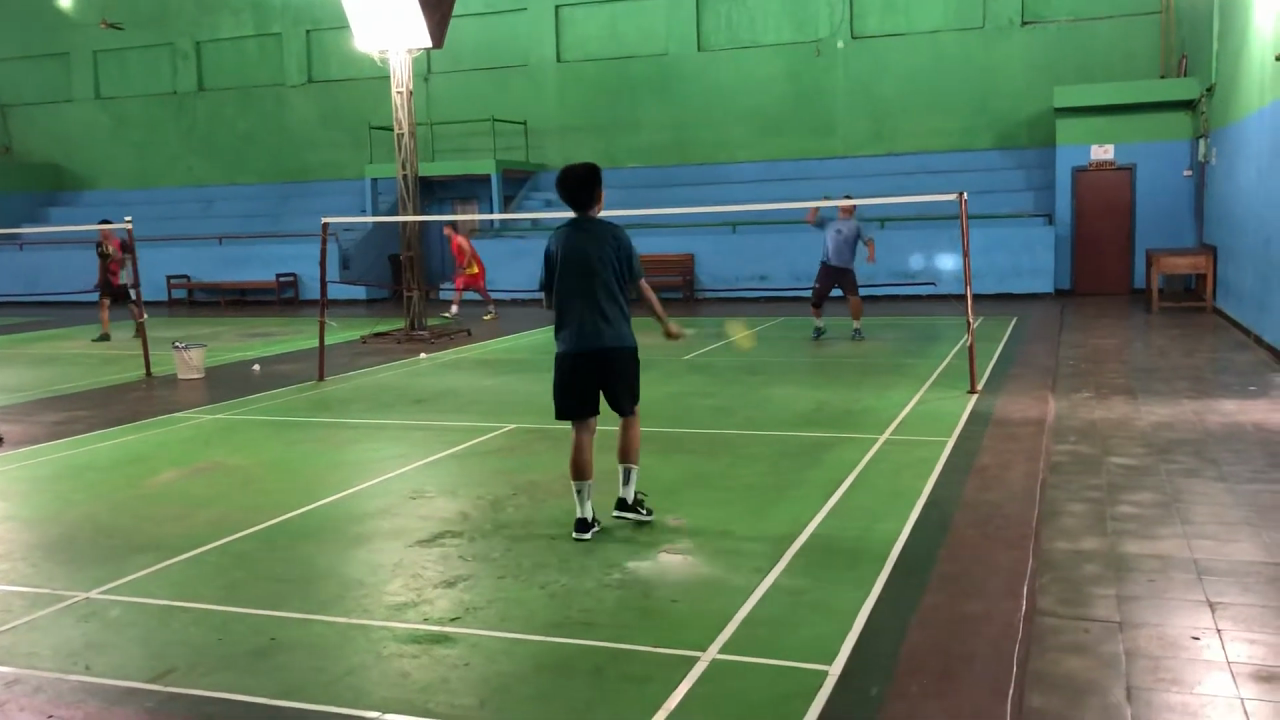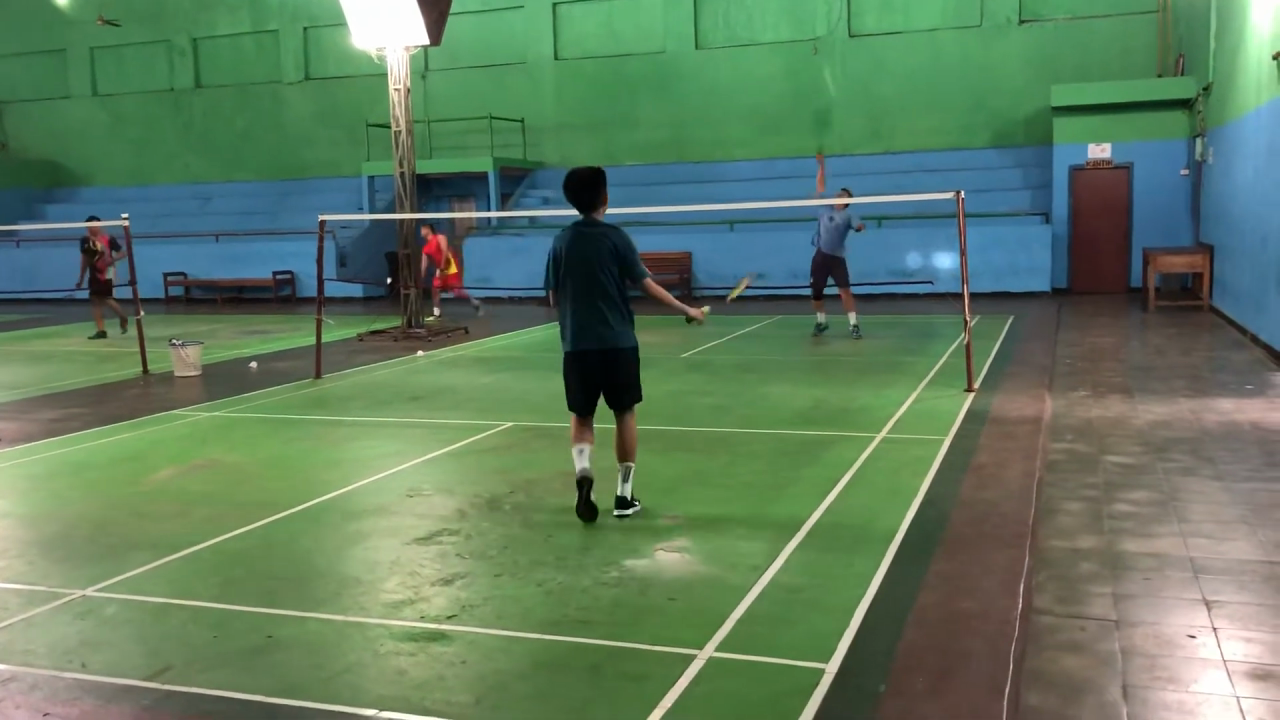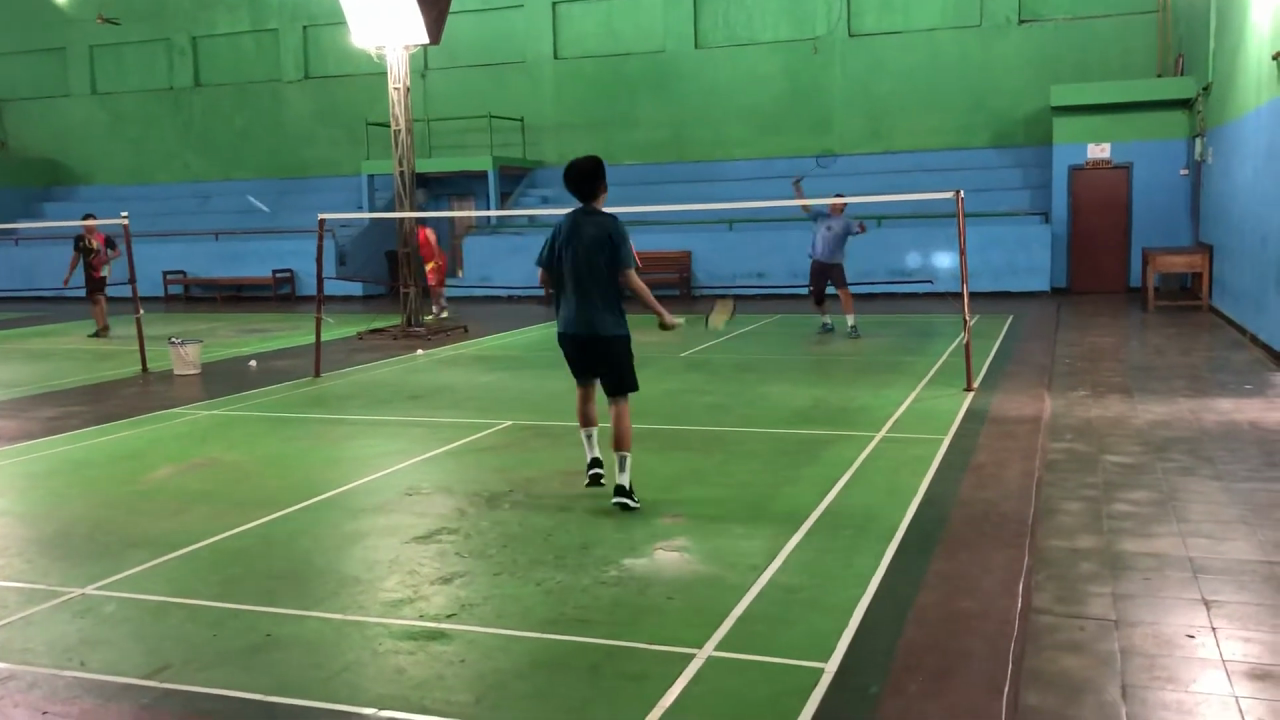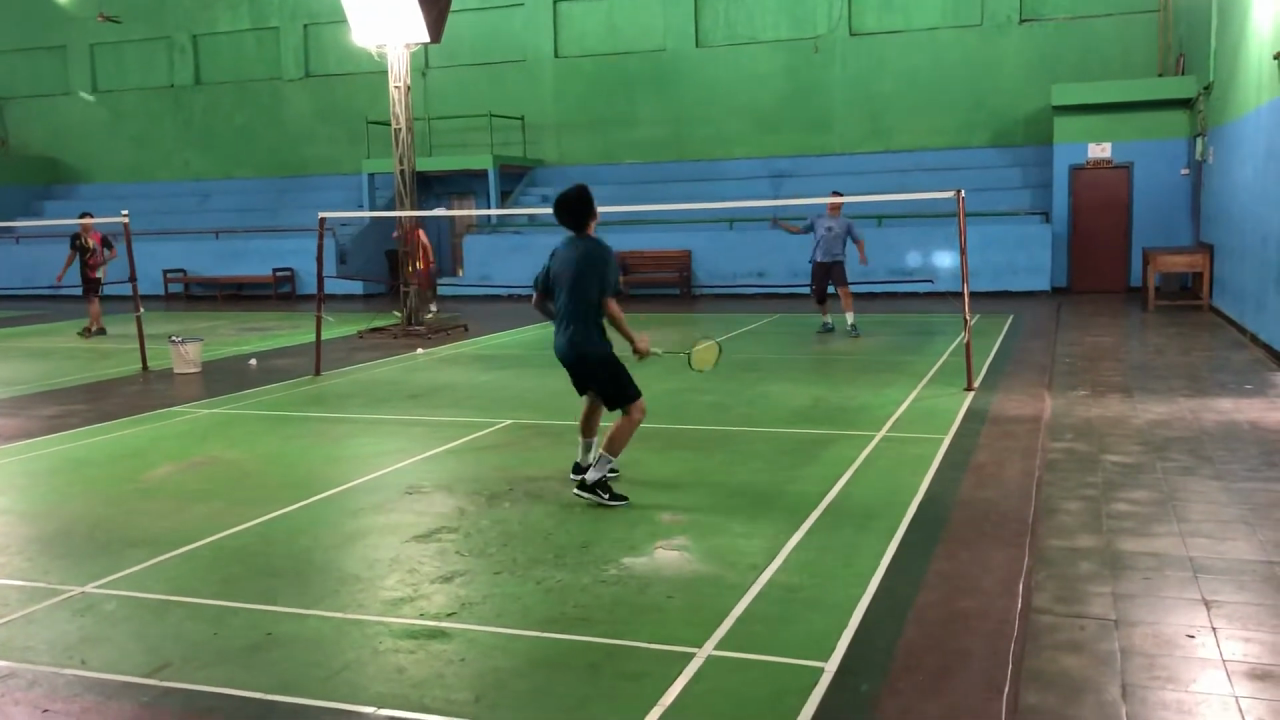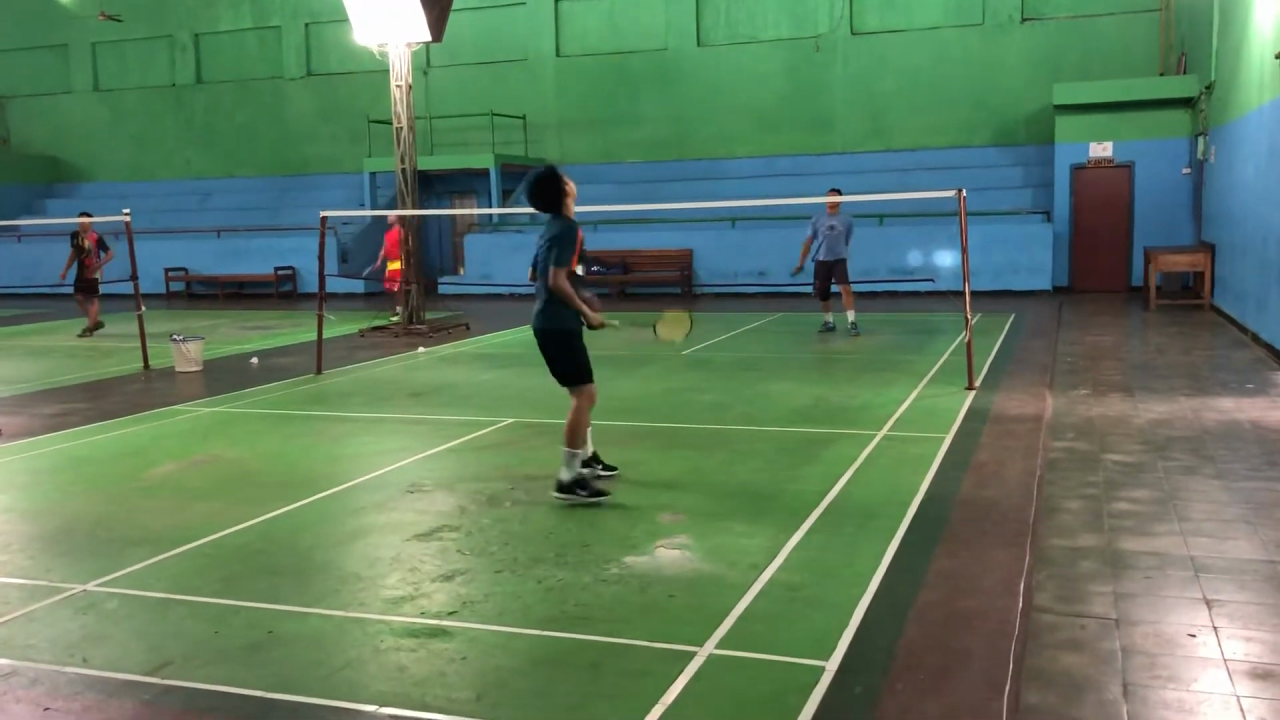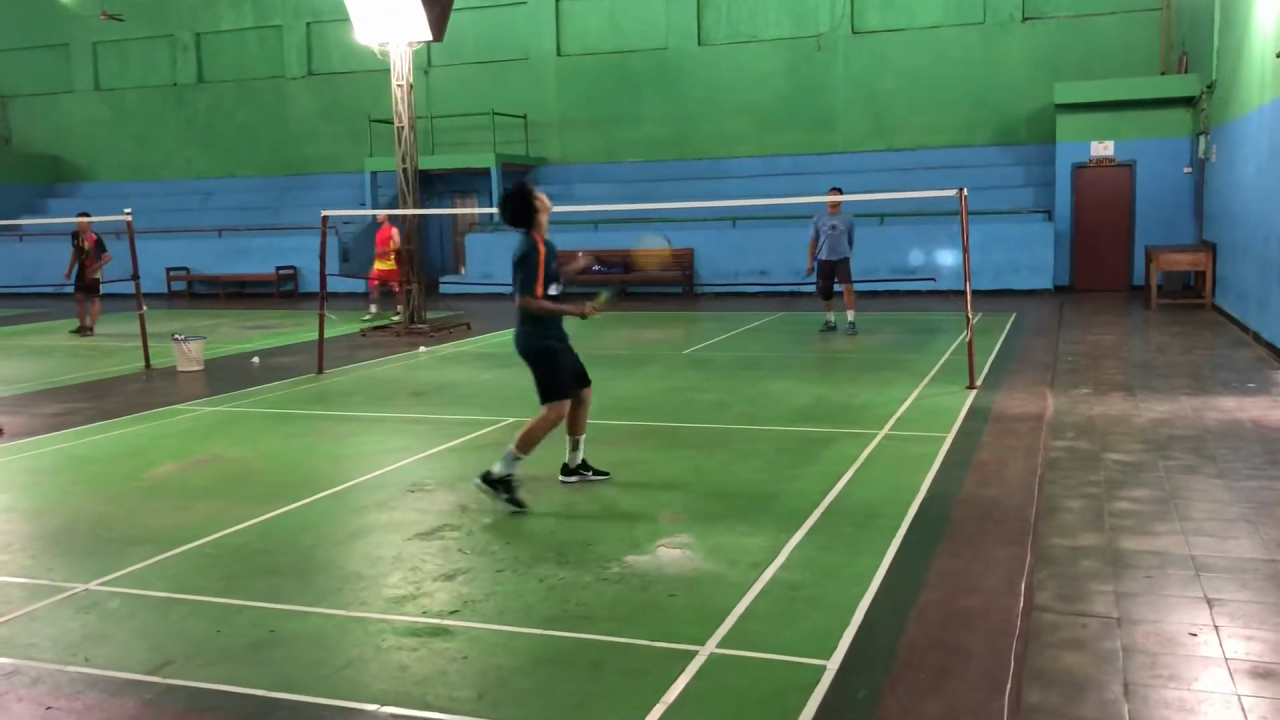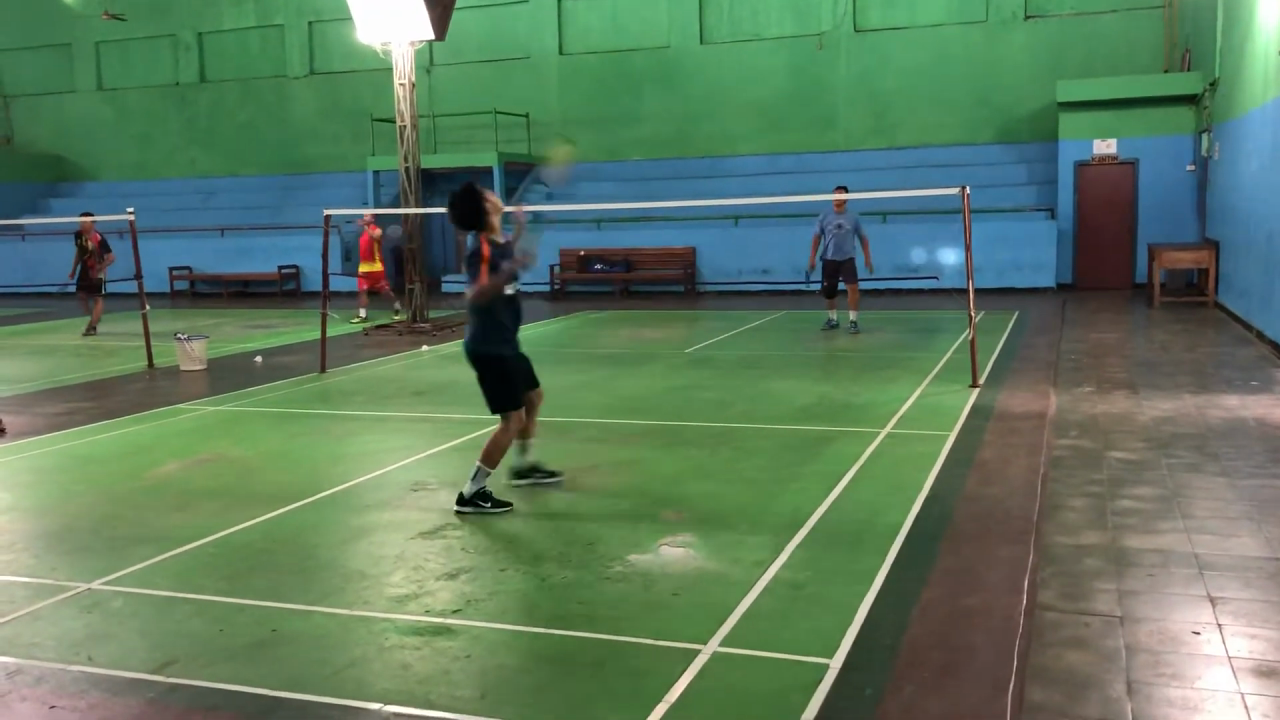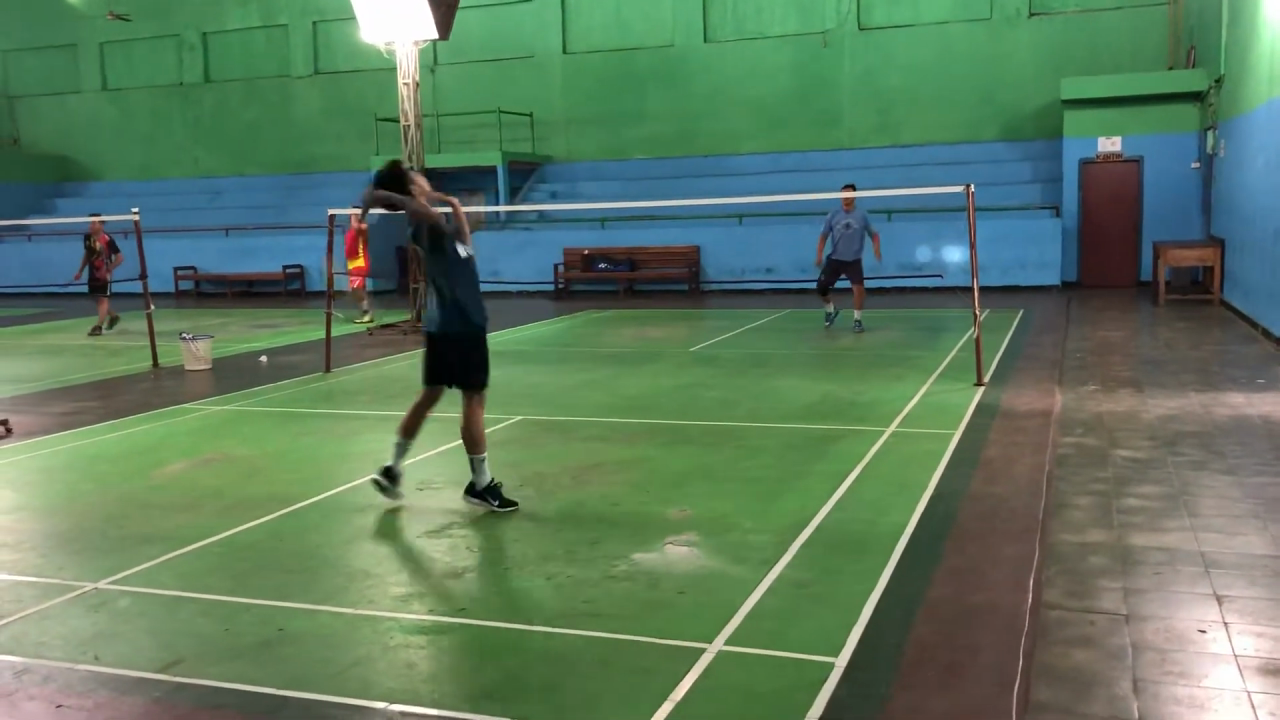
dt=0.2s
person 1, frame 1
left shoulder: (556, 241)
right shoulder: (613, 235)
left elbow: (547, 299)
right elbow: (640, 288)
right wrist: (667, 323)
left hip: (572, 347)
right hip: (616, 343)
left knee: (583, 429)
right knee: (629, 417)
left ankle: (584, 516)
right ankle: (629, 498)
person 1, frame 2
left shoulder: (562, 241)
right shoulder: (615, 238)
left elbow: (554, 298)
right elbow: (646, 286)
right wrist: (688, 311)
left hip: (577, 345)
right hip: (618, 342)
left knee: (581, 419)
right knee: (624, 416)
left ankle: (583, 472)
right ankle: (625, 494)
person 1, frame 3
left shoulder: (562, 226)
right shoulder: (612, 226)
left elbow: (545, 280)
right elbow: (629, 280)
right wrist: (661, 314)
left hip: (570, 328)
right hip: (606, 328)
left knee: (585, 388)
right knee: (620, 402)
left ankle: (594, 459)
right ankle: (621, 485)
person 1, frame 4
left shoulder: (560, 252)
right shoulder: (601, 253)
left elbow: (539, 301)
right elbow: (609, 306)
right wrist: (634, 340)
left hip: (567, 346)
right hip: (590, 347)
left knee: (599, 396)
right knee: (634, 410)
left ankle: (585, 464)
right ankle: (592, 480)
person 1, frame 5
left shoulder: (554, 227)
right shoulder: (568, 229)
left elbow: (535, 275)
right elbow: (556, 279)
right wrist: (585, 310)
left hip: (558, 322)
right hip: (557, 325)
left knee: (585, 390)
right knee: (583, 394)
left ankle: (584, 456)
right ankle: (569, 479)
person 1, frame 6
left shoulder: (543, 244)
right shoulder: (536, 248)
right elbow: (527, 302)
left wrist: (573, 268)
right wrist: (573, 310)
left hip: (551, 338)
right hip: (539, 341)
left knee: (581, 394)
right knee: (556, 410)
left ankle: (575, 464)
right ankle: (498, 474)
person 1, frame 7
left shoulder: (499, 245)
right shoulder: (483, 249)
right elbow: (476, 296)
left wrist: (518, 225)
right wrist: (510, 270)
left hip: (499, 344)
right hip: (491, 348)
left knee: (532, 396)
right knee: (513, 417)
left ankle: (525, 465)
right ankle: (471, 494)
person 1, frame 8
left shoulder: (435, 219)
right shoulder: (426, 218)
left elbow: (462, 235)
right elbow: (429, 214)
left wrist: (453, 204)
left hip: (441, 323)
right hip: (464, 322)
left knee: (430, 395)
right knee: (474, 401)
left ankle: (392, 468)
right ankle: (481, 483)
